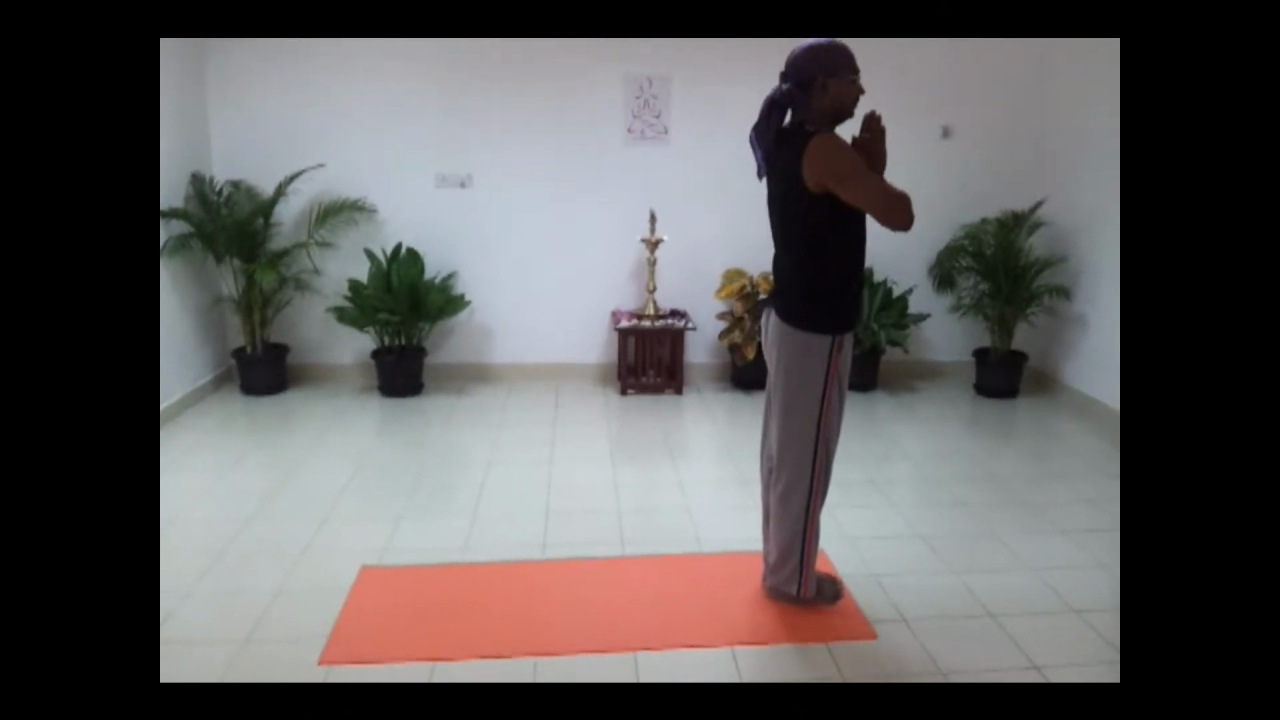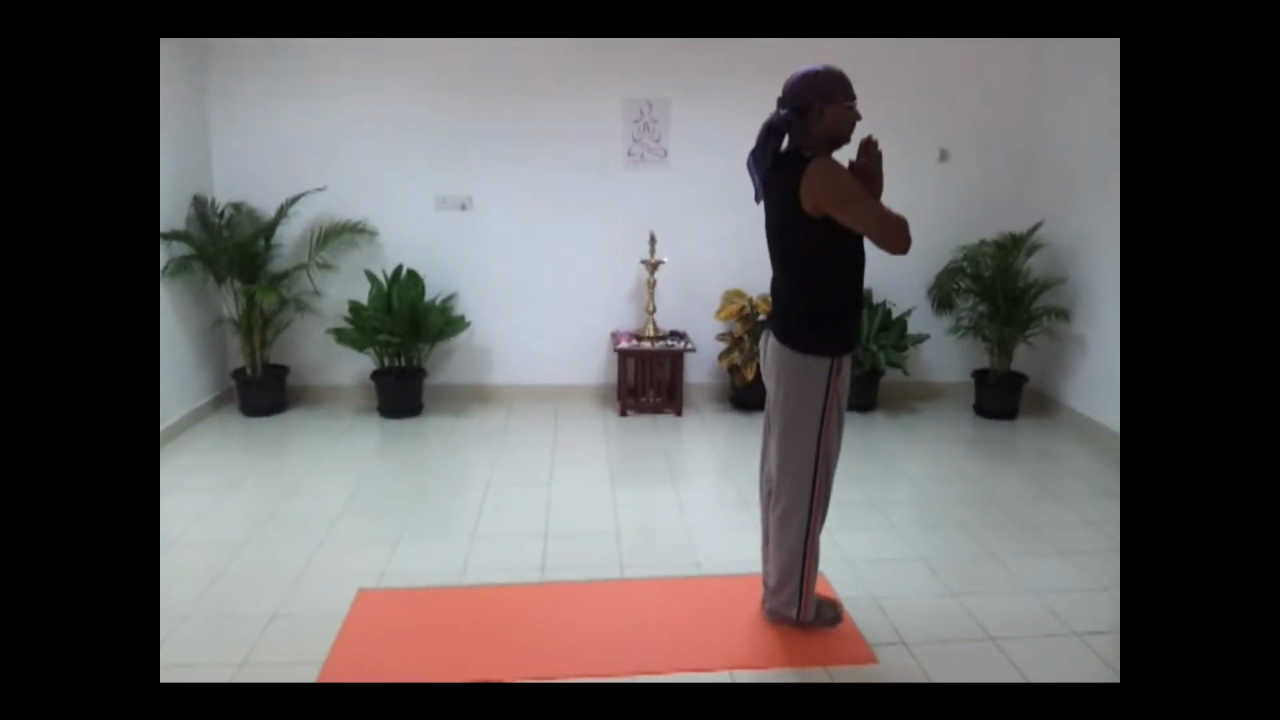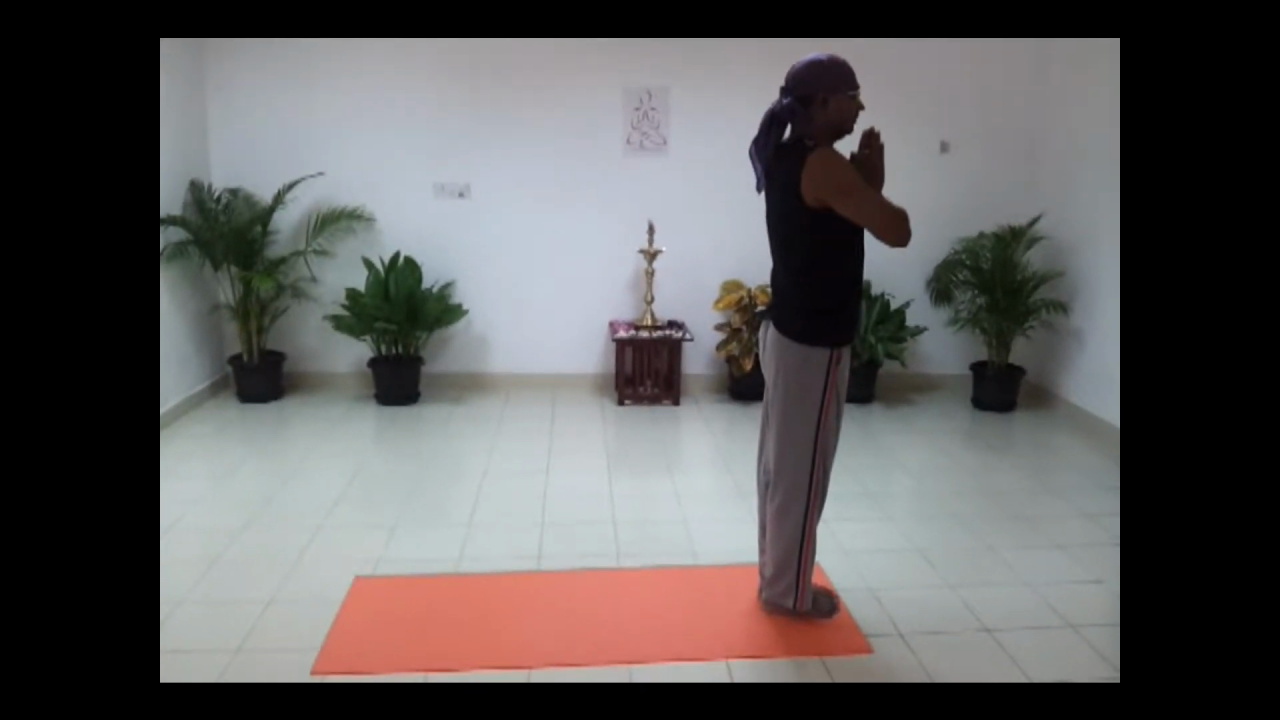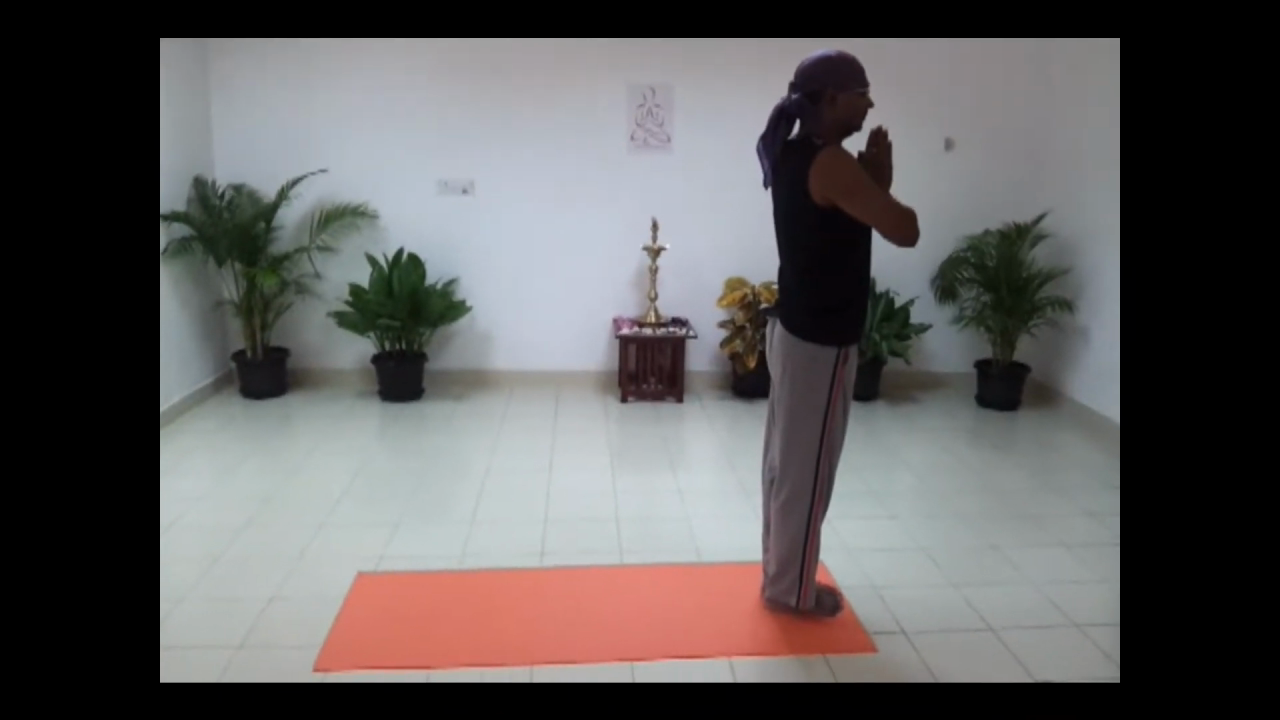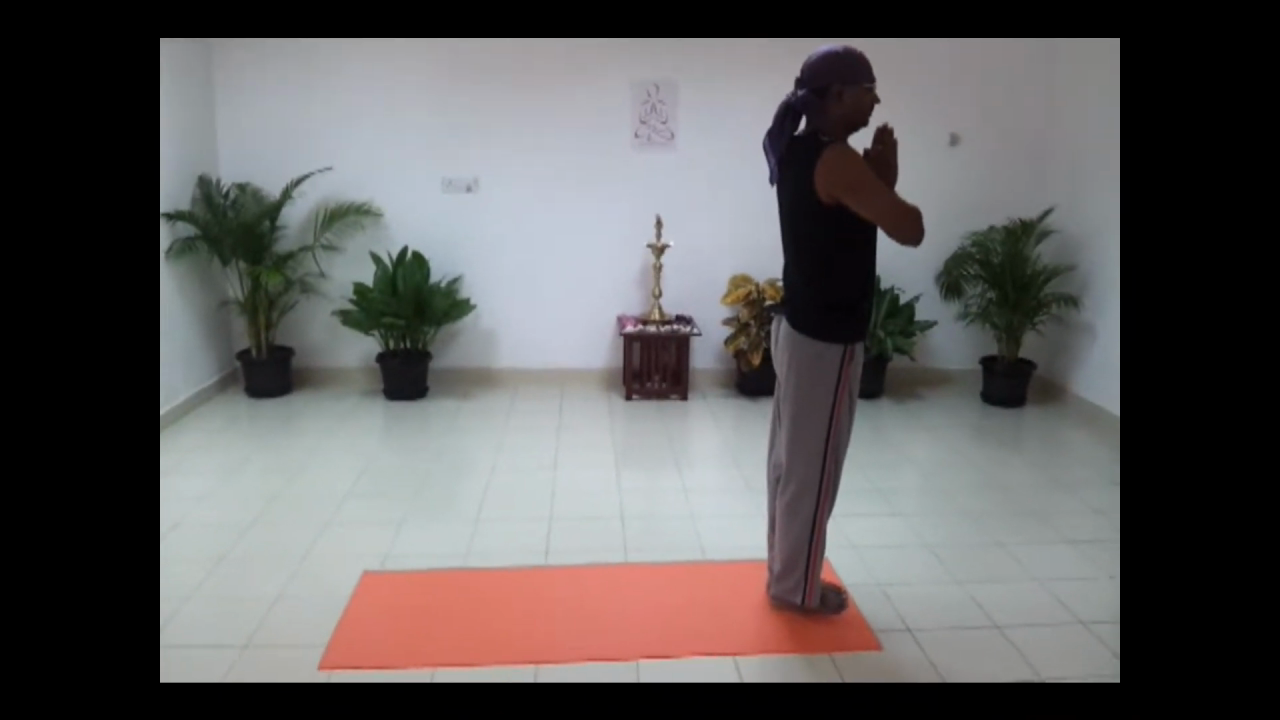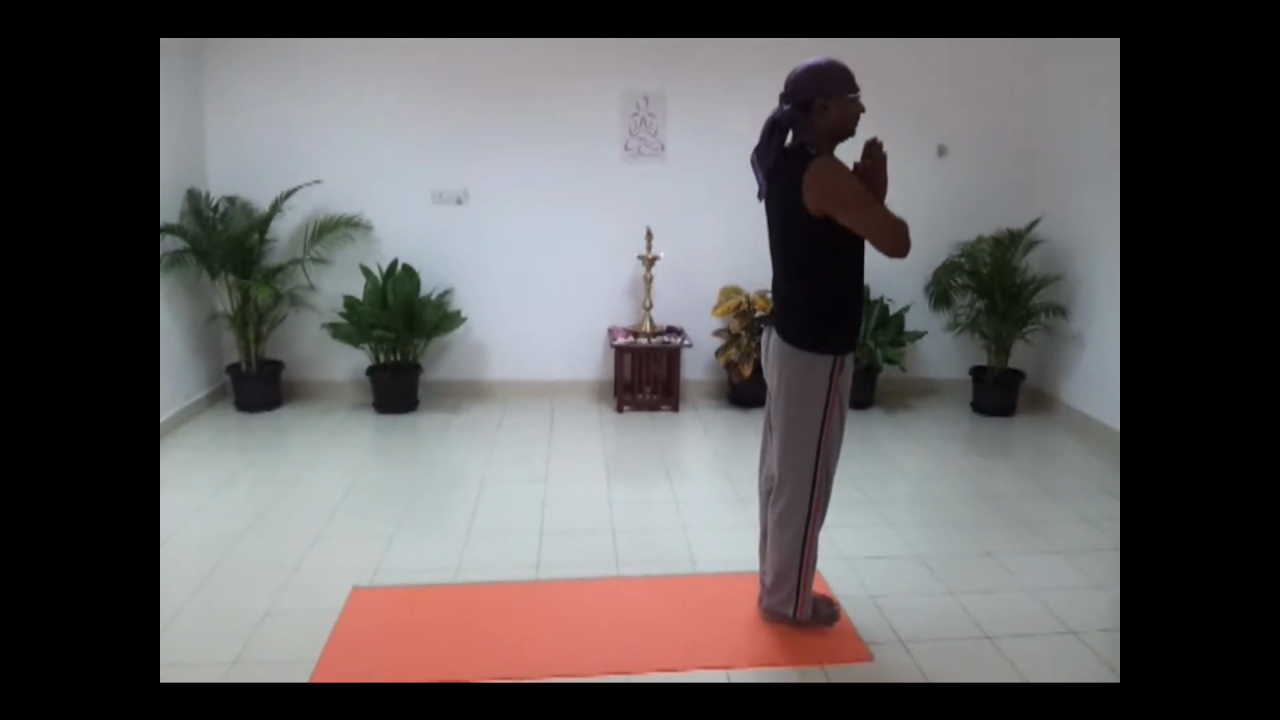
dt=0.4s
person 1, frame 1
left shoulder: (789, 145)
right shoulder: (824, 150)
left elbow: (844, 204)
right elbow: (899, 214)
left wrist: (865, 167)
right wrist: (875, 167)
left hip: (789, 318)
right hip: (815, 329)
left knee: (786, 451)
right knee: (804, 456)
left ankle: (783, 564)
right ankle: (792, 579)
person 1, frame 2
left shoulder: (786, 169)
right shoulder: (822, 175)
left elbow: (838, 230)
right elbow: (897, 238)
left wrist: (861, 192)
right wrist: (872, 191)
left hip: (788, 341)
right hip: (814, 352)
left knee: (785, 474)
right knee: (804, 480)
left ankle: (783, 586)
right ankle: (792, 601)
person 1, frame 3
left shoulder: (788, 159)
right shoulder: (823, 166)
left elbow: (842, 218)
right elbow: (897, 231)
left wrist: (864, 182)
right wrist: (873, 183)
left hip: (787, 331)
right hip: (813, 343)
left knee: (782, 464)
right knee: (801, 470)
left ankle: (779, 576)
right ankle: (788, 591)
person 1, frame 4
left shoulder: (794, 155)
right shoulder: (831, 164)
left elbow: (846, 218)
right elbow: (905, 230)
left wrist: (871, 181)
right wrist: (880, 181)
left hip: (793, 329)
right hip: (820, 341)
left knee: (787, 462)
right knee: (806, 469)
left ankle: (782, 574)
right ankle: (791, 590)
person 1, frame 5
left shoulder: (800, 152)
right shoulder: (837, 162)
right elbow: (910, 229)
left wrist: (876, 180)
right wrist: (886, 181)
left hip: (799, 327)
right hip: (826, 340)
left knee: (791, 461)
right knee: (812, 467)
left ankle: (787, 572)
right ankle: (797, 588)
person 1, frame 6
left shoulder: (788, 165)
right shoulder: (825, 174)
right elbow: (896, 242)
left wrist: (866, 194)
right wrist: (876, 196)
left hip: (789, 340)
right hip: (817, 352)
left knee: (783, 472)
right knee: (803, 480)
left ankle: (778, 585)
right ankle: (788, 600)
